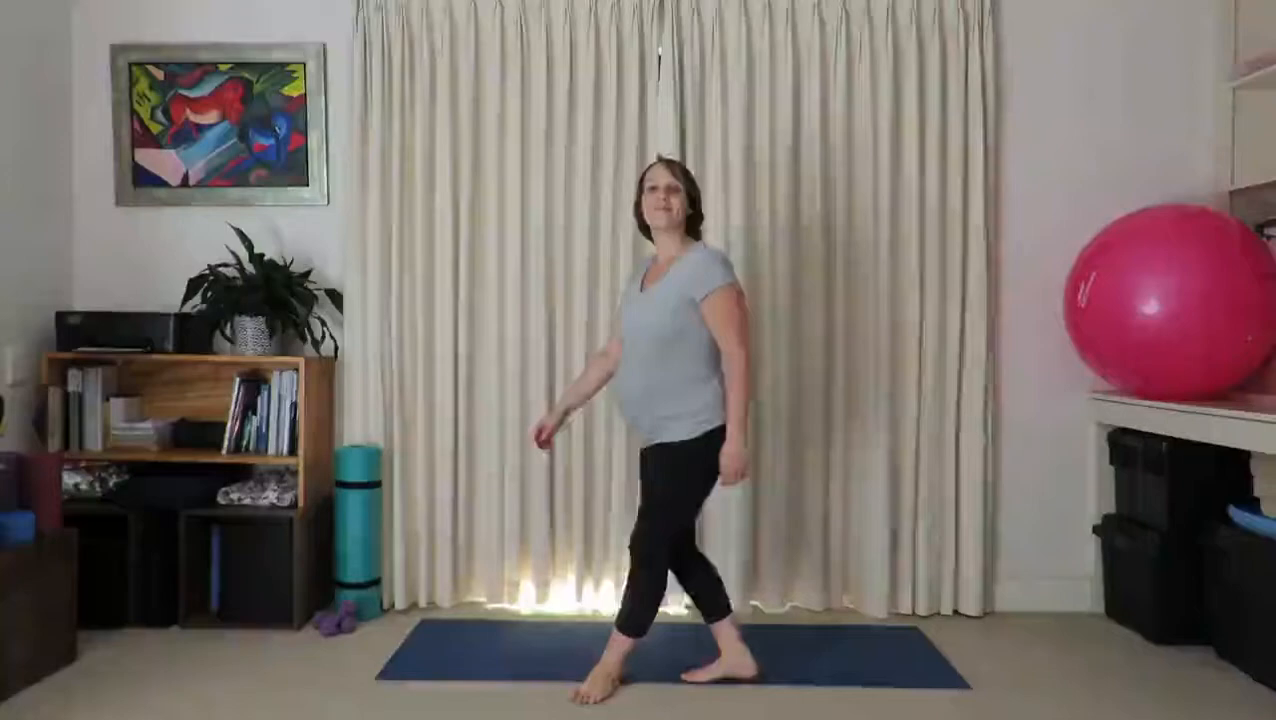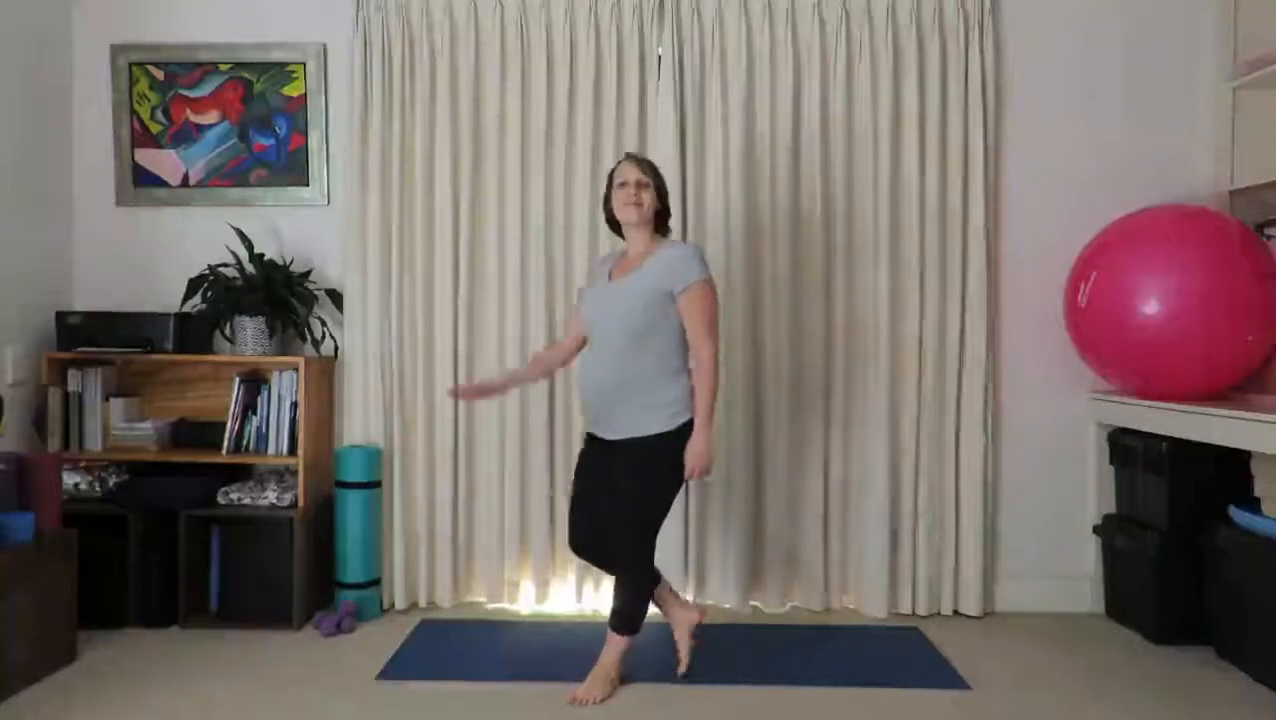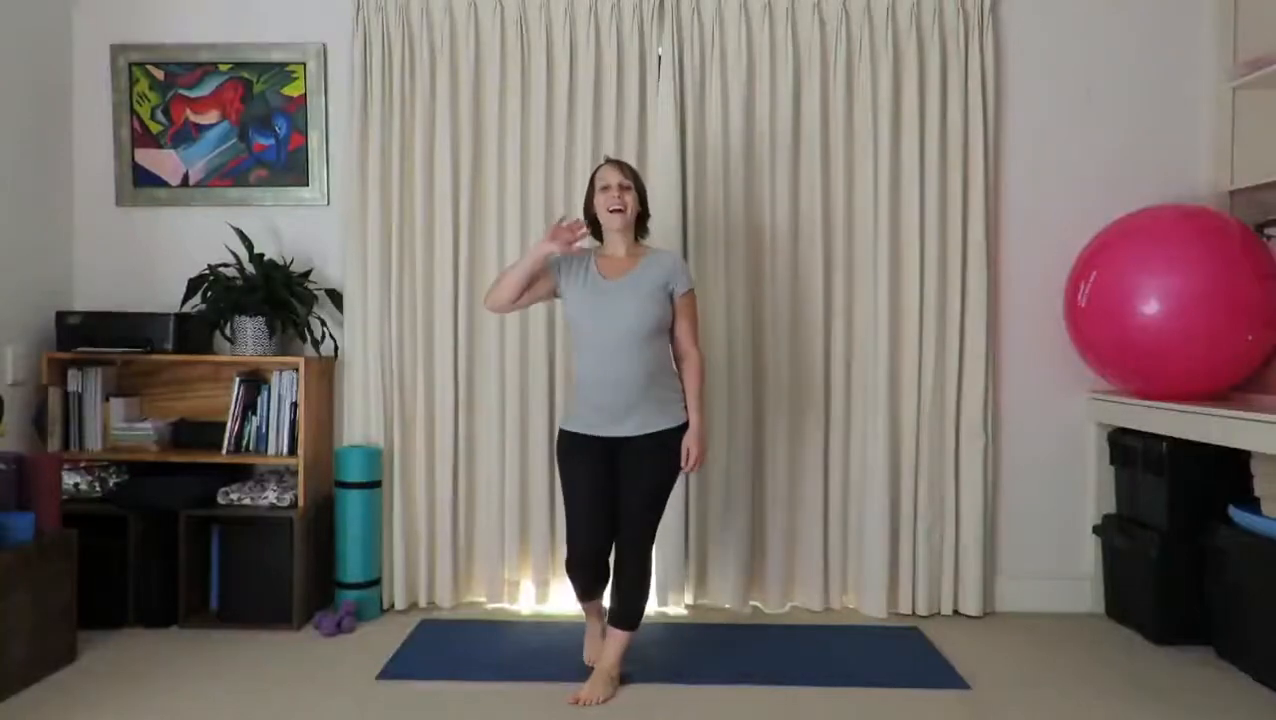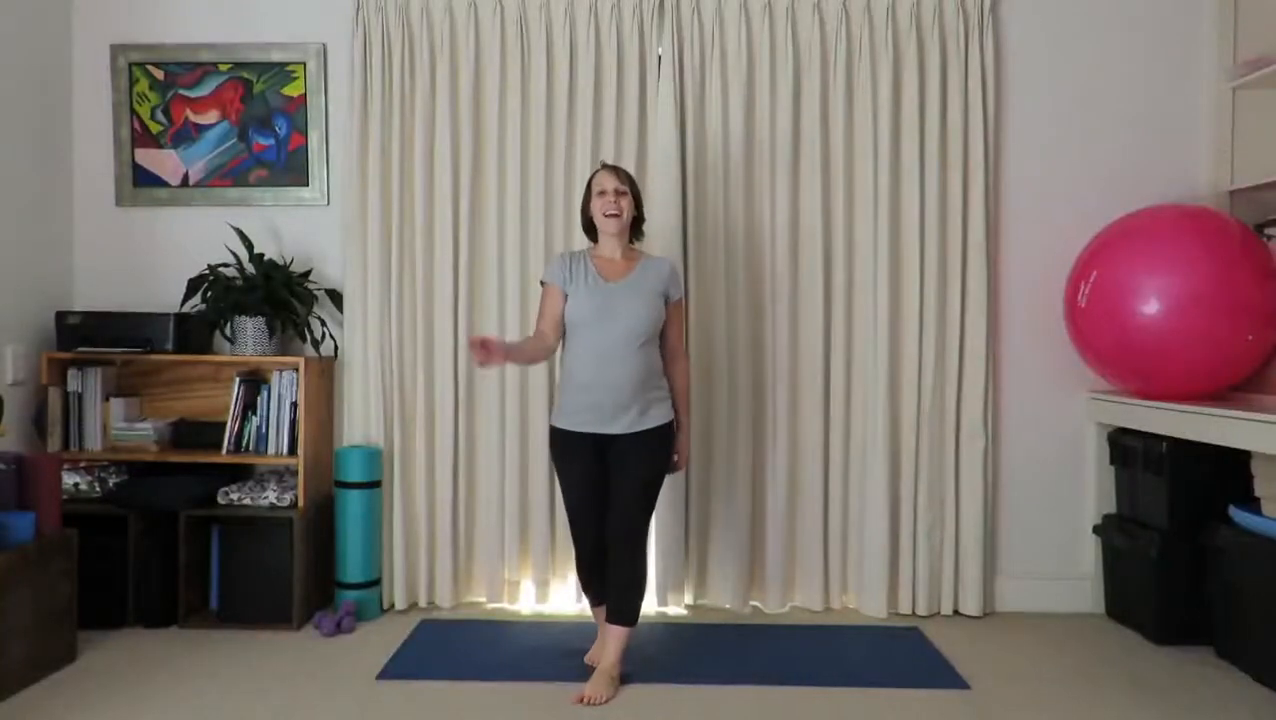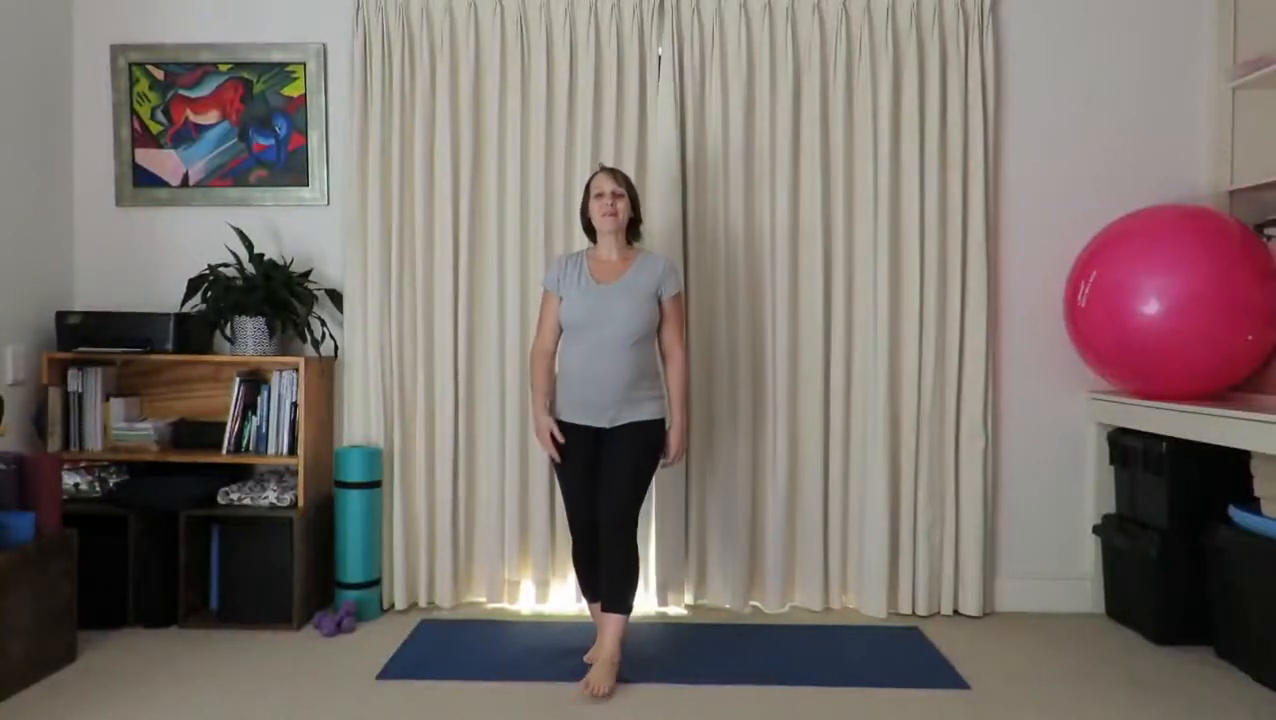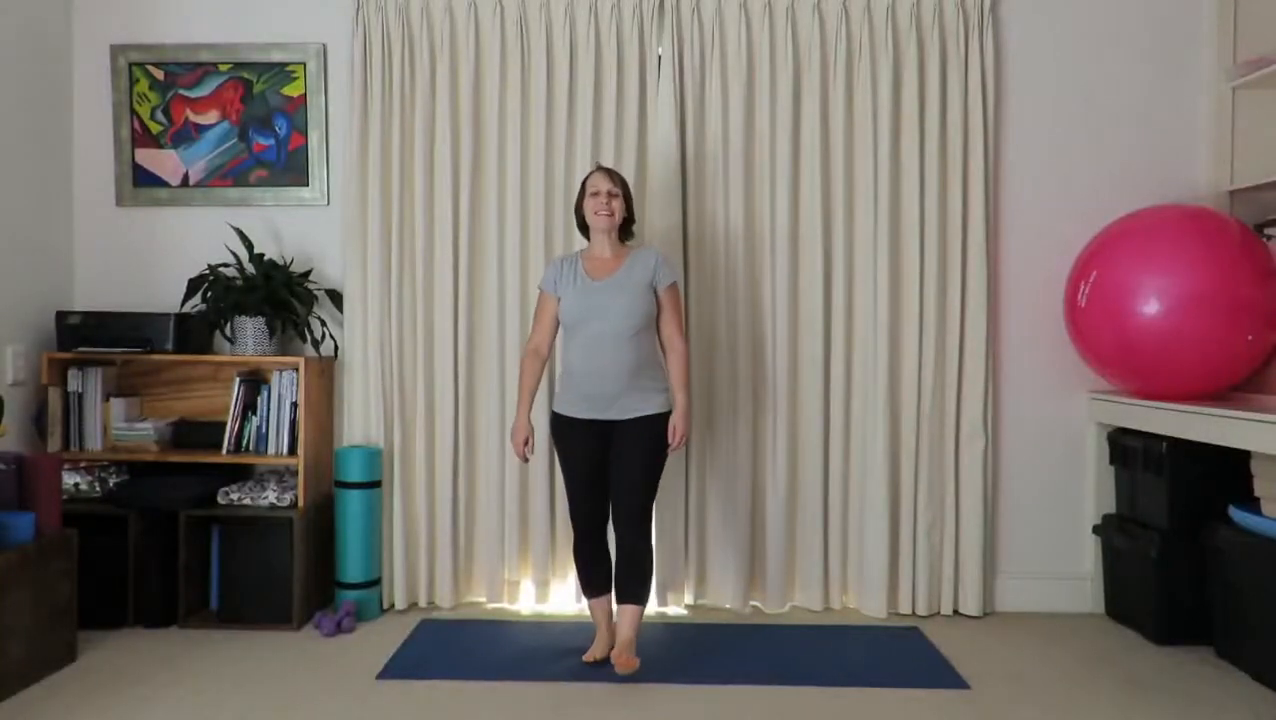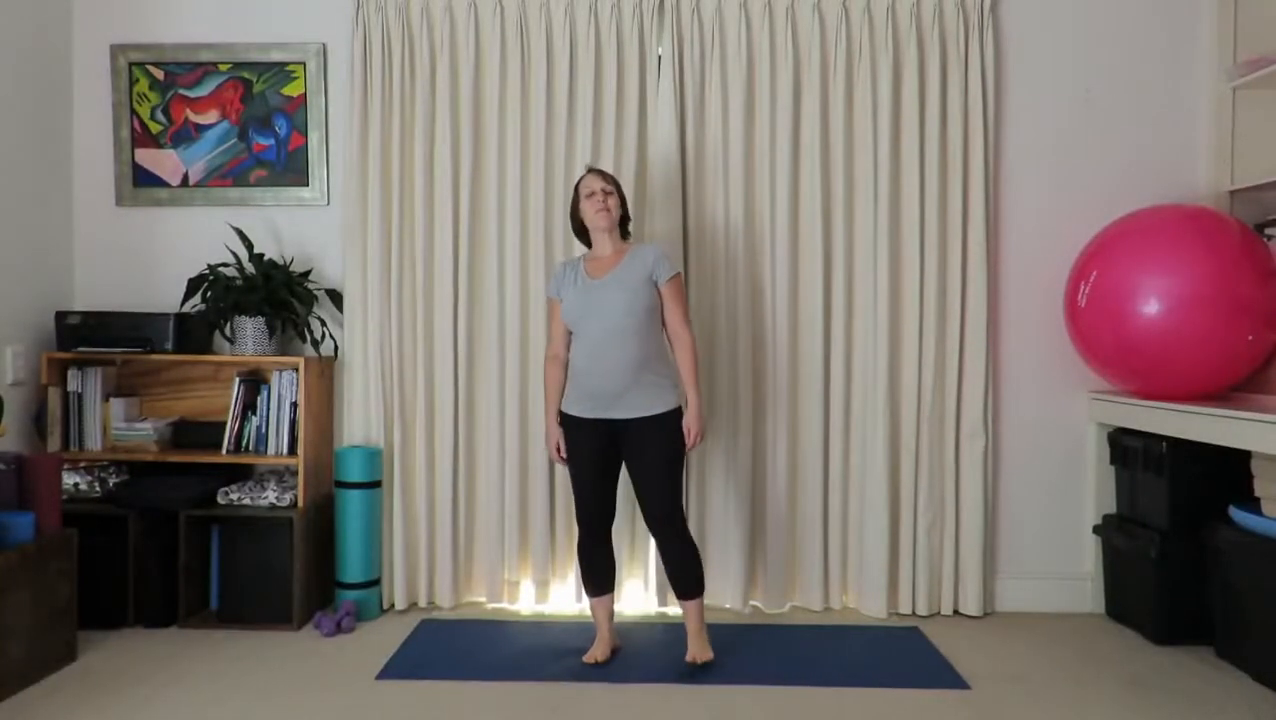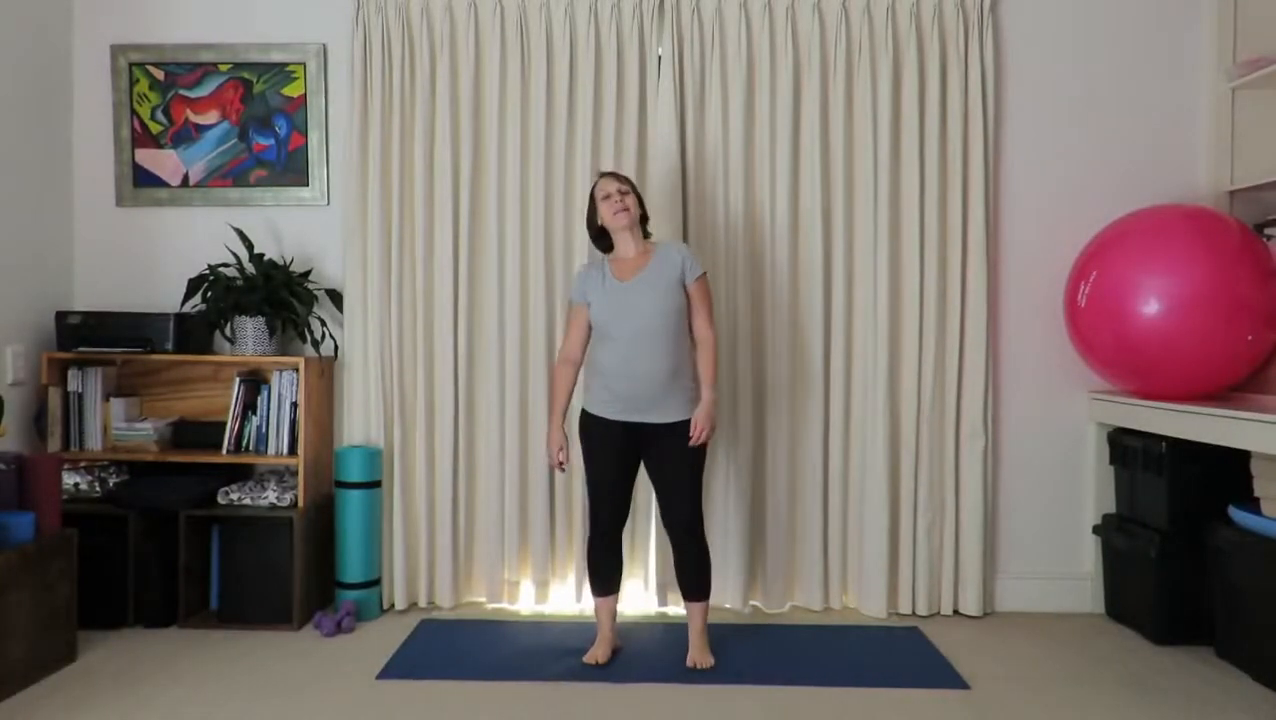
dt=0.3s
person 1, frame 1
left shoulder: (707, 265)
right shoulder: (641, 273)
left elbow: (736, 354)
right elbow: (611, 355)
left wrist: (735, 435)
right wrist: (560, 410)
left hip: (692, 438)
right hip: (660, 437)
left knee: (650, 545)
right knee: (675, 545)
left ankle: (611, 662)
right ankle: (735, 654)
person 1, frame 2
left shoulder: (681, 260)
right shoulder: (601, 269)
left elbow: (705, 350)
right elbow: (565, 347)
left wrist: (703, 431)
right wrist: (499, 383)
left hip: (660, 432)
right hip: (605, 433)
left knee: (631, 543)
right knee: (586, 538)
left ankle: (610, 664)
right ankle: (677, 610)
person 1, frame 3
left shoulder: (668, 268)
right shoulder: (569, 266)
left elbow: (688, 353)
right elbow: (498, 302)
left wrist: (695, 425)
right wrist: (545, 250)
left hip: (654, 432)
right hip: (584, 433)
left knee: (634, 545)
right knee: (584, 548)
left ankle: (609, 663)
right ankle: (595, 619)
person 1, frame 4
left shoulder: (662, 273)
right shoulder: (565, 268)
left elbow: (676, 358)
right elbow: (543, 343)
left wrist: (683, 427)
right wrist: (505, 351)
left hip: (644, 429)
right hip: (575, 428)
left knee: (626, 540)
right knee: (588, 541)
left ankle: (611, 662)
right ankle: (604, 626)
person 1, frame 5
left shoulder: (658, 271)
right shoulder: (564, 269)
left elbow: (674, 353)
right elbow: (543, 348)
left wrist: (678, 420)
right wrist: (541, 415)
left hip: (636, 422)
right hip: (572, 422)
left knee: (616, 527)
right knee: (584, 531)
left ankle: (609, 654)
right ankle: (603, 631)
person 1, frame 6
left shoulder: (653, 264)
right shoulder: (560, 270)
left elbow: (674, 342)
right elbow: (538, 346)
left wrist: (681, 407)
right wrist: (522, 414)
left hip: (642, 415)
right hip: (575, 417)
left knee: (631, 521)
right knee: (587, 524)
left ankle: (627, 637)
right ankle: (602, 631)
person 1, frame 7
left shoulder: (653, 260)
right shoulder: (565, 275)
left elbow: (680, 336)
right elbow: (556, 354)
left wrist: (693, 402)
right wrist: (551, 419)
left hip: (652, 414)
right hip: (585, 419)
left knee: (665, 519)
right knee: (592, 524)
left ankle: (696, 630)
right ankle: (604, 633)
person 1, frame 8
left shoulder: (678, 259)
right shoulder: (589, 276)
left elbow: (704, 336)
right elbow: (570, 355)
left wrist: (707, 400)
right wrist: (555, 424)
left hip: (674, 419)
right hip: (606, 420)
left knee: (685, 525)
right knee: (604, 525)
left ankle: (698, 636)
right ankle: (606, 634)
